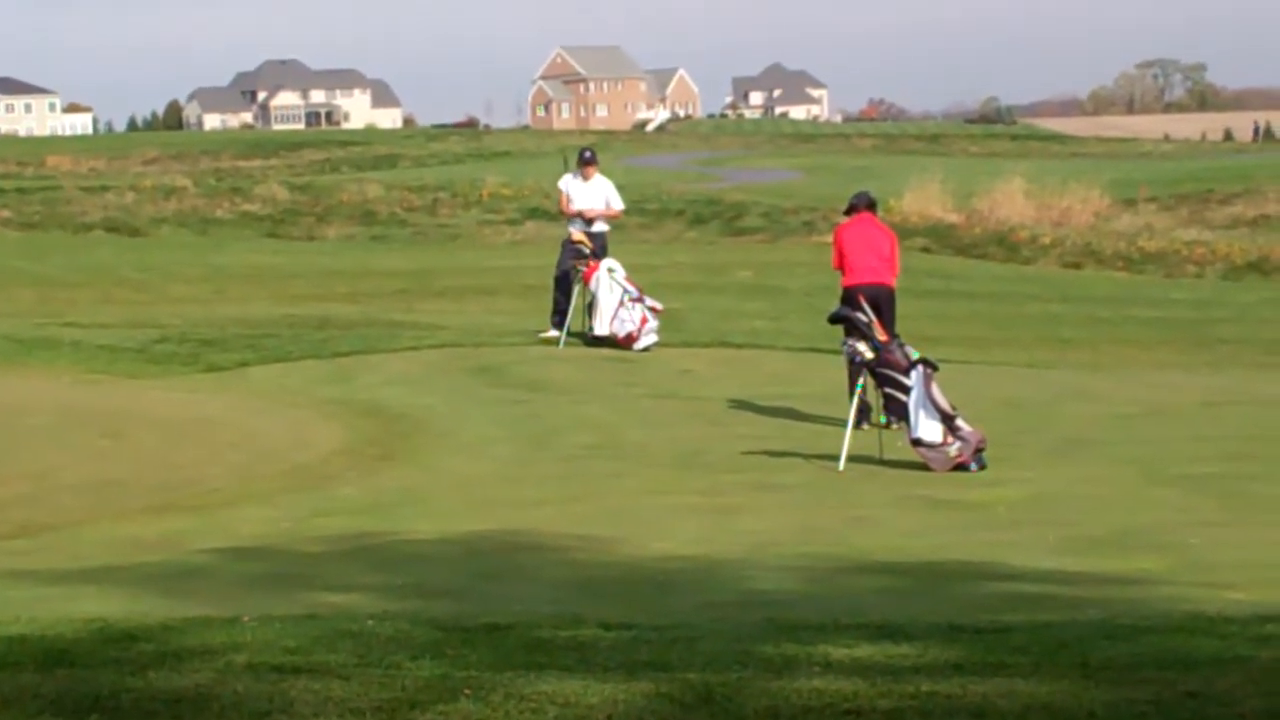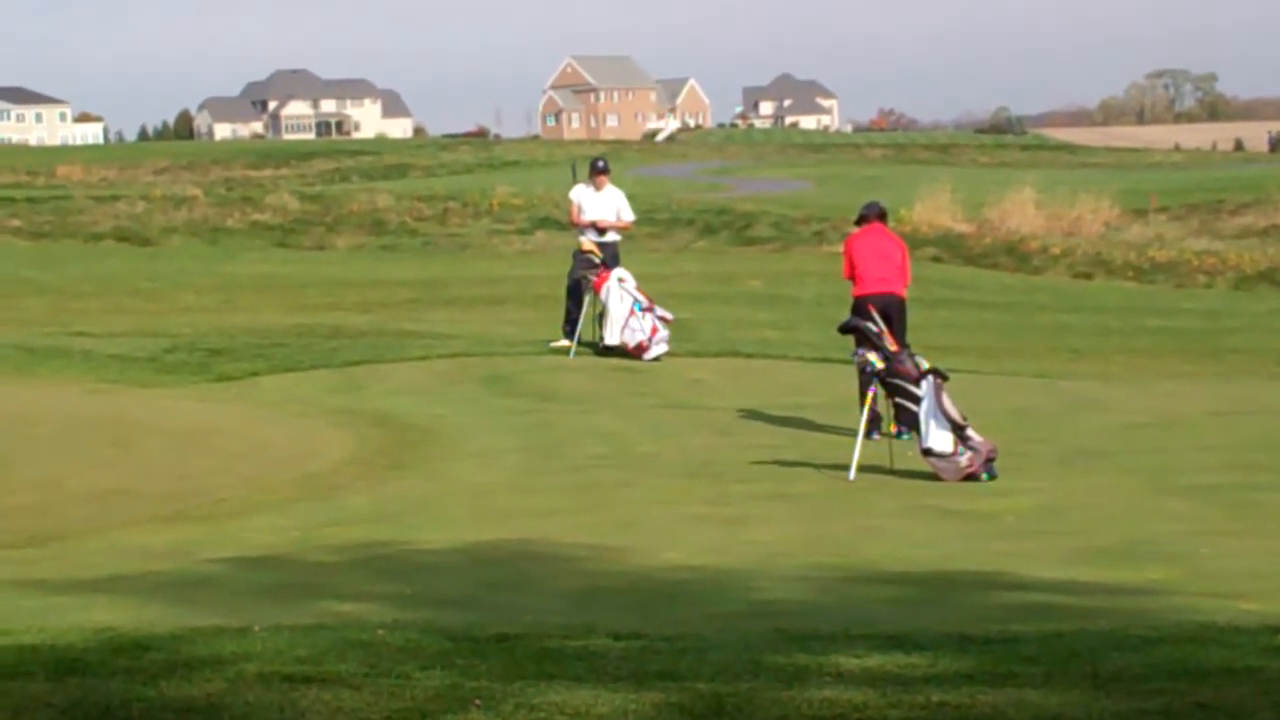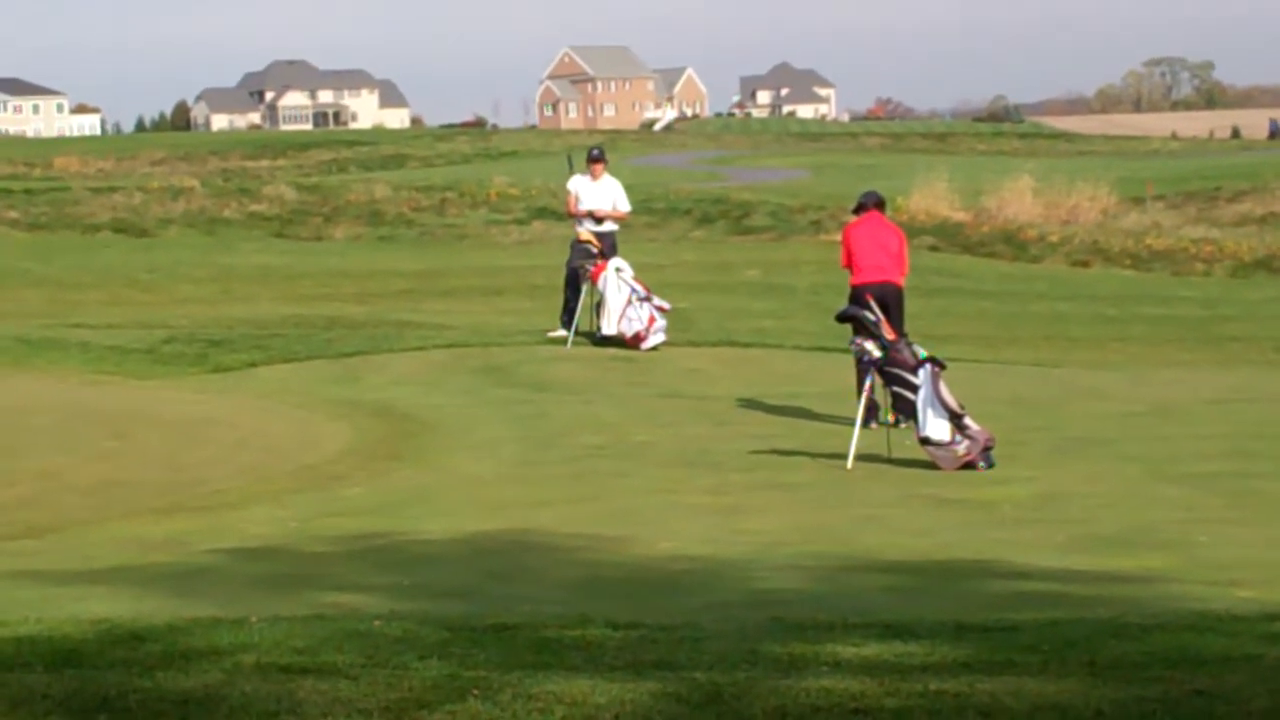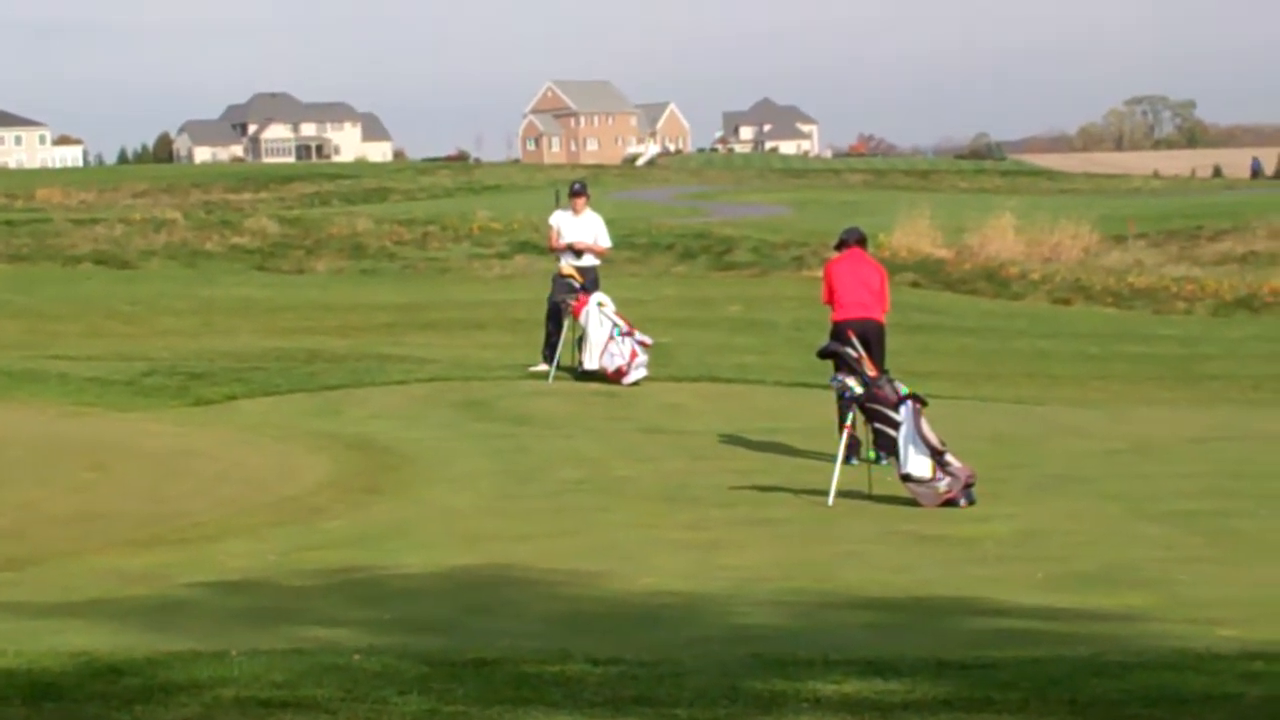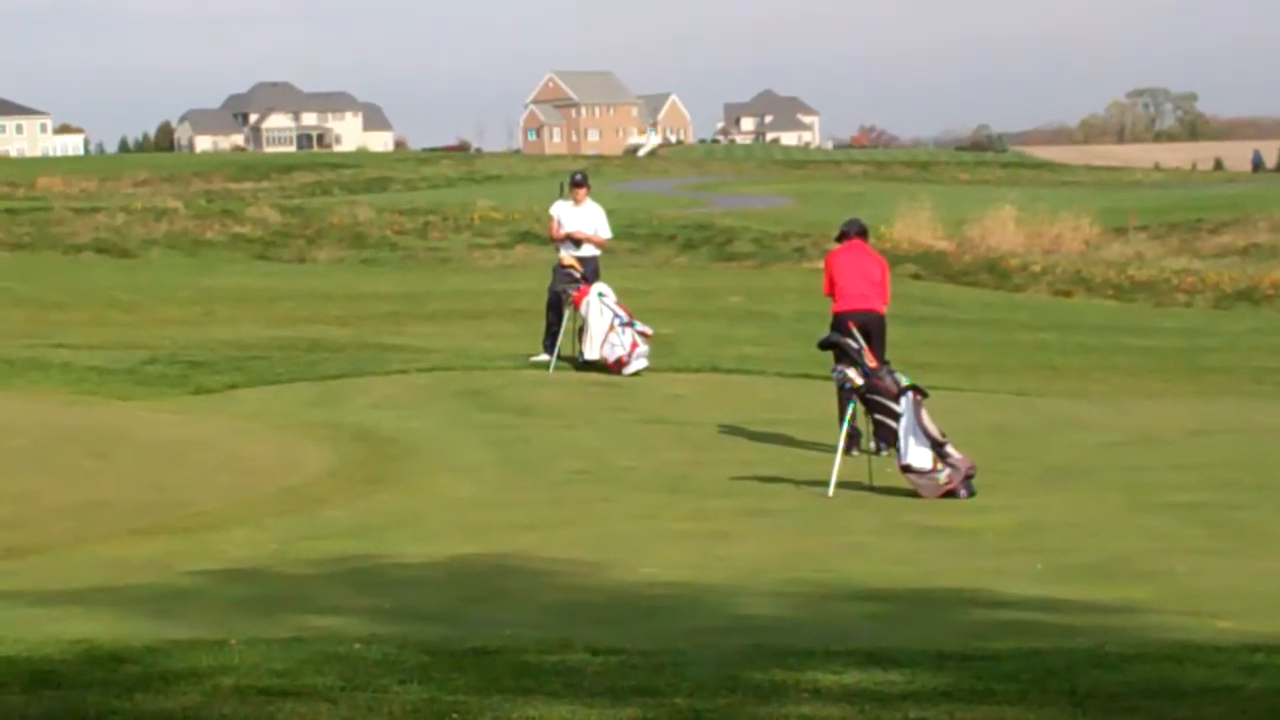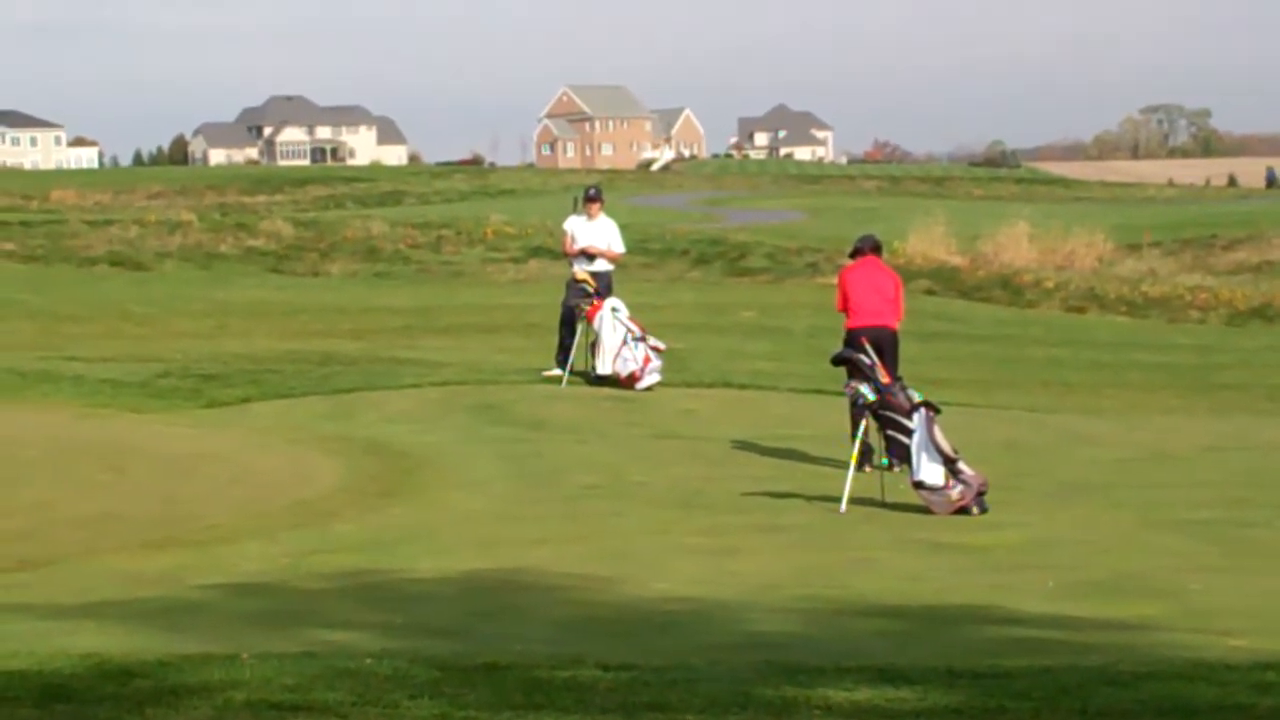
dt=0.4s
person 1, frame 1
left shoulder: (842, 230)
right shoulder: (887, 232)
left elbow: (838, 265)
right elbow: (895, 270)
left hip: (855, 290)
right hip: (884, 290)
left ankle: (862, 414)
right ankle: (893, 413)
person 1, frame 2
left shoulder: (853, 240)
right shoulder: (898, 242)
left elbow: (849, 274)
right elbow: (906, 280)
left hip: (866, 299)
right hip: (894, 299)
left ankle: (873, 424)
right ankle: (903, 423)
person 1, frame 3
left shoulder: (850, 228)
right shoulder: (896, 230)
left elbow: (846, 263)
right elbow: (903, 269)
left hip: (863, 288)
right hip: (892, 288)
left ankle: (870, 413)
person 1, frame 4
left shoulder: (832, 265)
right shoulder: (877, 267)
left elbow: (828, 300)
right elbow: (884, 306)
left hip: (844, 325)
right hip: (873, 325)
left ankle: (851, 449)
right ankle: (882, 449)
person 1, frame 5
left shoulder: (833, 257)
right shoulder: (878, 259)
left elbow: (829, 291)
right elbow: (885, 298)
left hip: (844, 316)
right hip: (874, 317)
left ankle: (851, 440)
right ankle: (883, 440)
person 1, frame 6
left shoulder: (847, 272)
right shoulder: (892, 275)
left elbow: (842, 307)
right elbow: (899, 314)
left hip: (858, 332)
right hip: (887, 332)
left ankle: (864, 456)
person 2, frame 1
left shoulder: (605, 184)
right shoulder: (568, 180)
left elbow: (618, 211)
right elbow: (563, 208)
left wrist: (597, 212)
right wrist: (580, 212)
left hip: (597, 237)
right hip: (574, 236)
right knee: (562, 277)
right ankle: (558, 325)
person 2, frame 2
left shoulder: (617, 194)
right shoulder: (579, 191)
left elbow: (628, 223)
right elbow: (573, 220)
left wrist: (609, 223)
right wrist: (592, 223)
left hip: (609, 248)
right hip: (586, 245)
right knee: (574, 286)
right ankle: (569, 335)
person 2, frame 3
left shoulder: (614, 185)
right shoulder: (577, 181)
left elbow: (624, 214)
right elbow: (570, 210)
left wrist: (606, 213)
right wrist: (589, 212)
left hip: (606, 237)
right hip: (584, 235)
right knee: (572, 276)
right ankle: (566, 325)
person 2, frame 4
left shoulder: (595, 220)
right shoulder: (559, 216)
left elbow: (604, 250)
right elbow: (552, 245)
left wrist: (586, 246)
right wrist: (568, 245)
left hip: (588, 272)
right knee: (554, 311)
right ankle: (548, 360)
person 2, frame 5
left shoulder: (596, 210)
right shoulder: (560, 206)
left elbow: (604, 241)
right elbow: (552, 235)
left wrist: (585, 236)
right wrist: (567, 235)
left hip: (589, 262)
right knee: (554, 301)
right ankle: (549, 349)
person 2, frame 6
left shoulder: (610, 225)
right shoulder: (573, 221)
left elbow: (617, 256)
right elbow: (566, 250)
left wrist: (599, 251)
right wrist: (581, 250)
left hip: (602, 277)
right knee: (567, 316)
right ankle: (562, 364)
